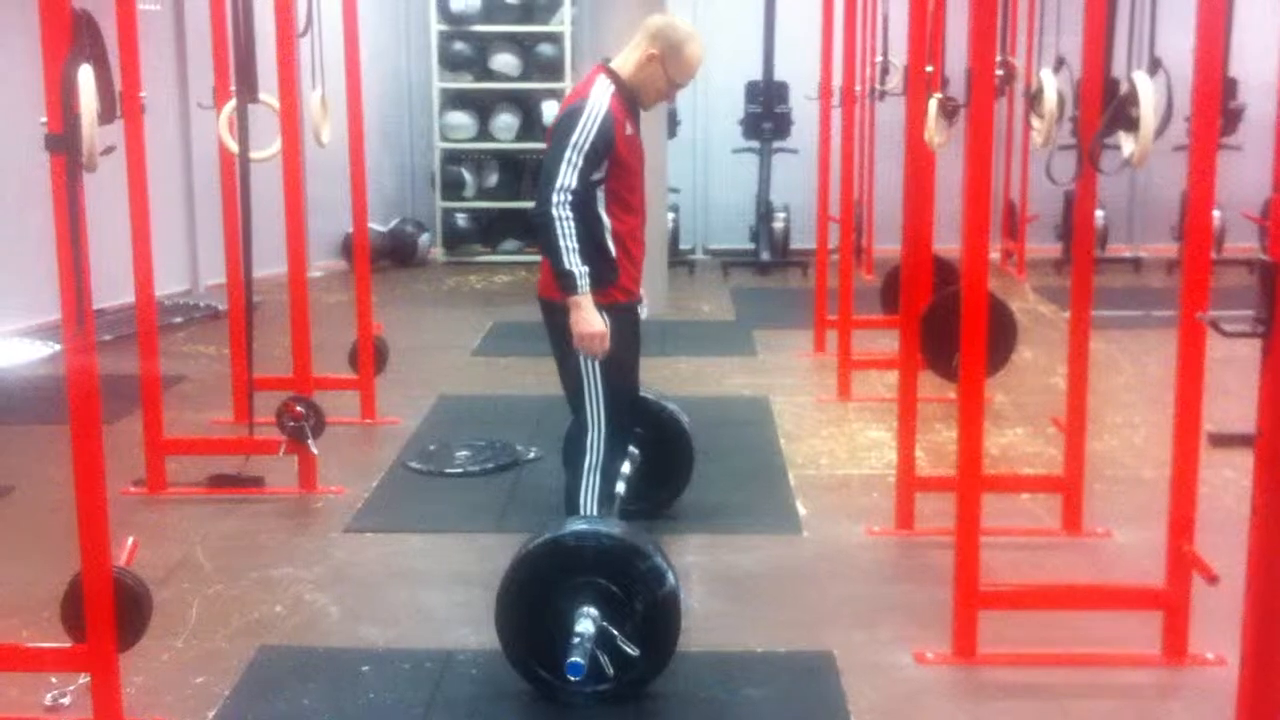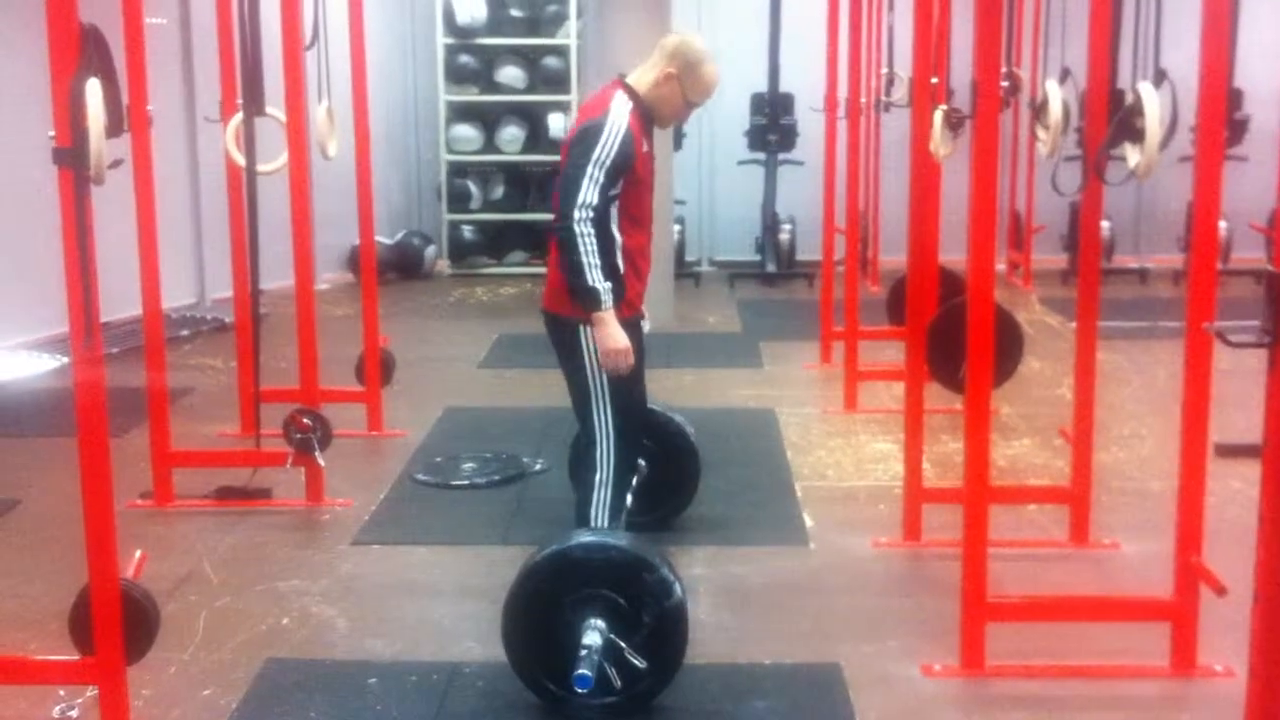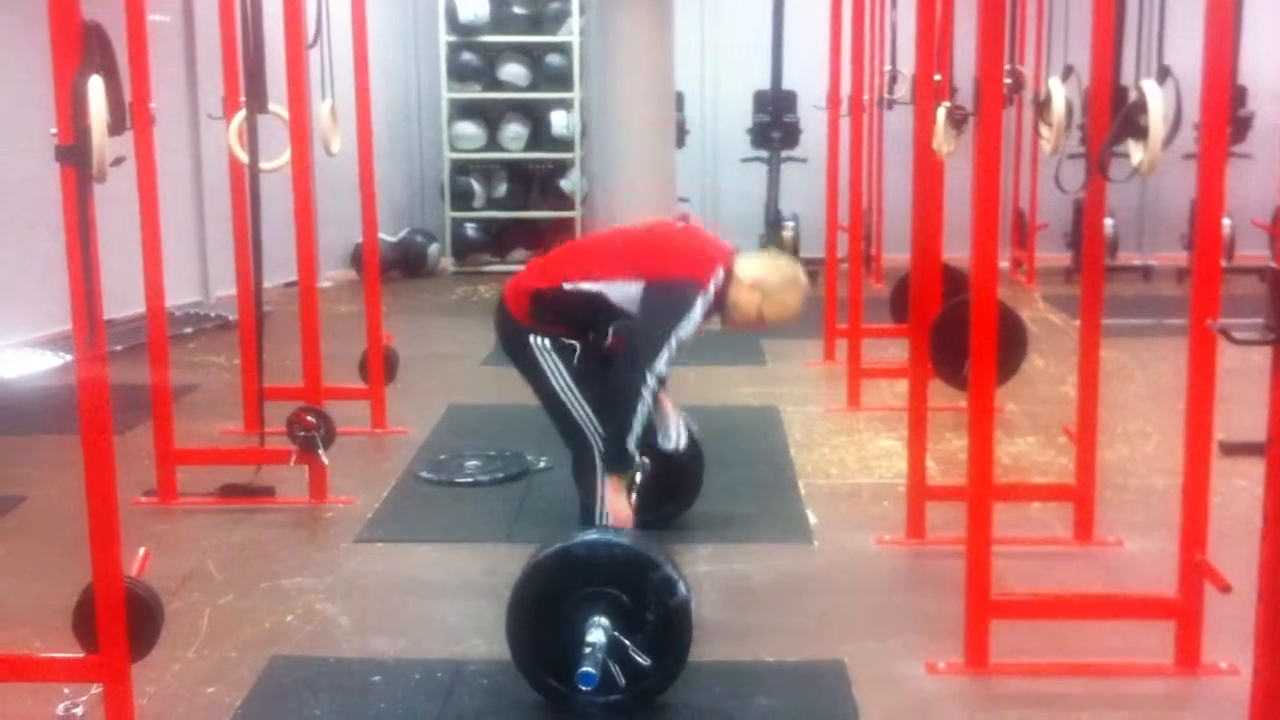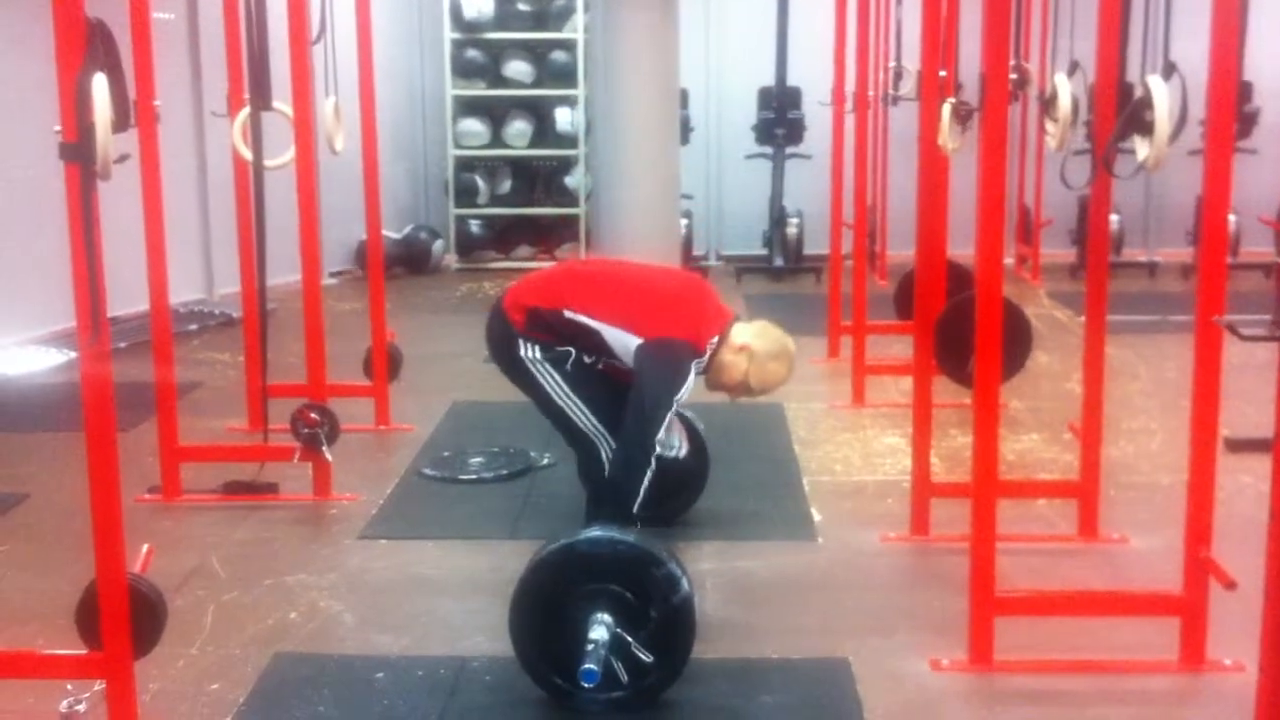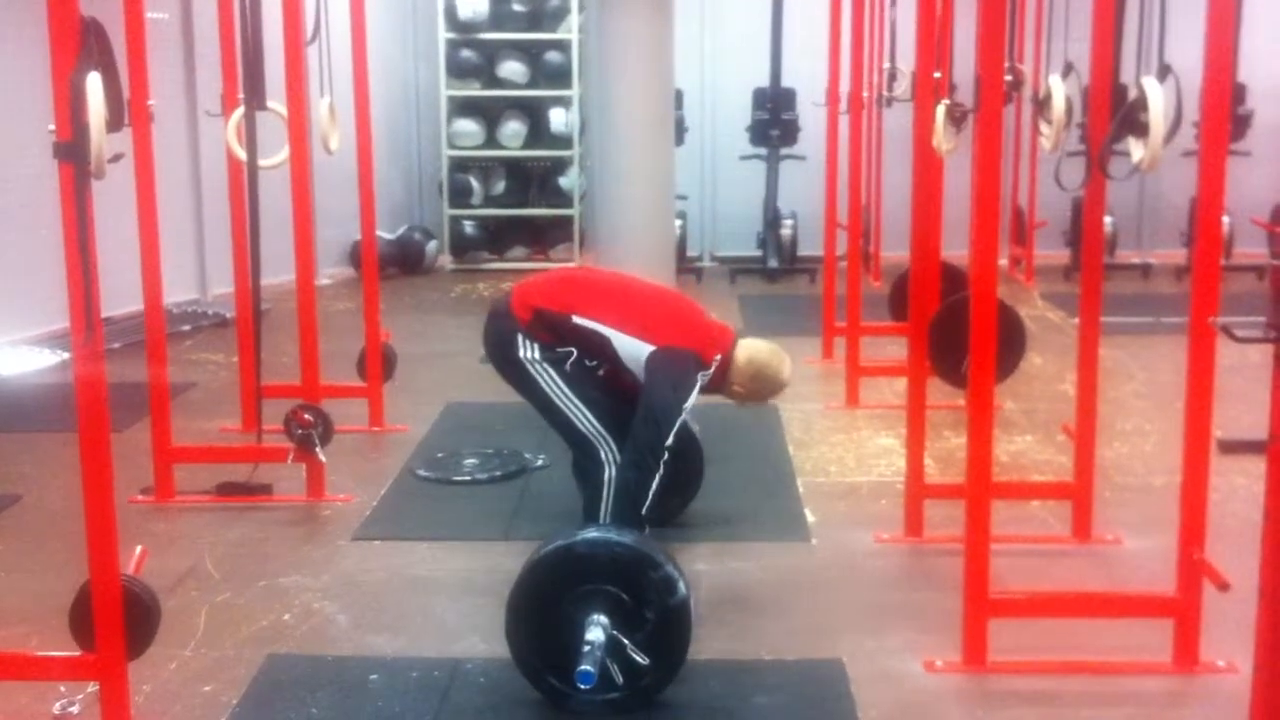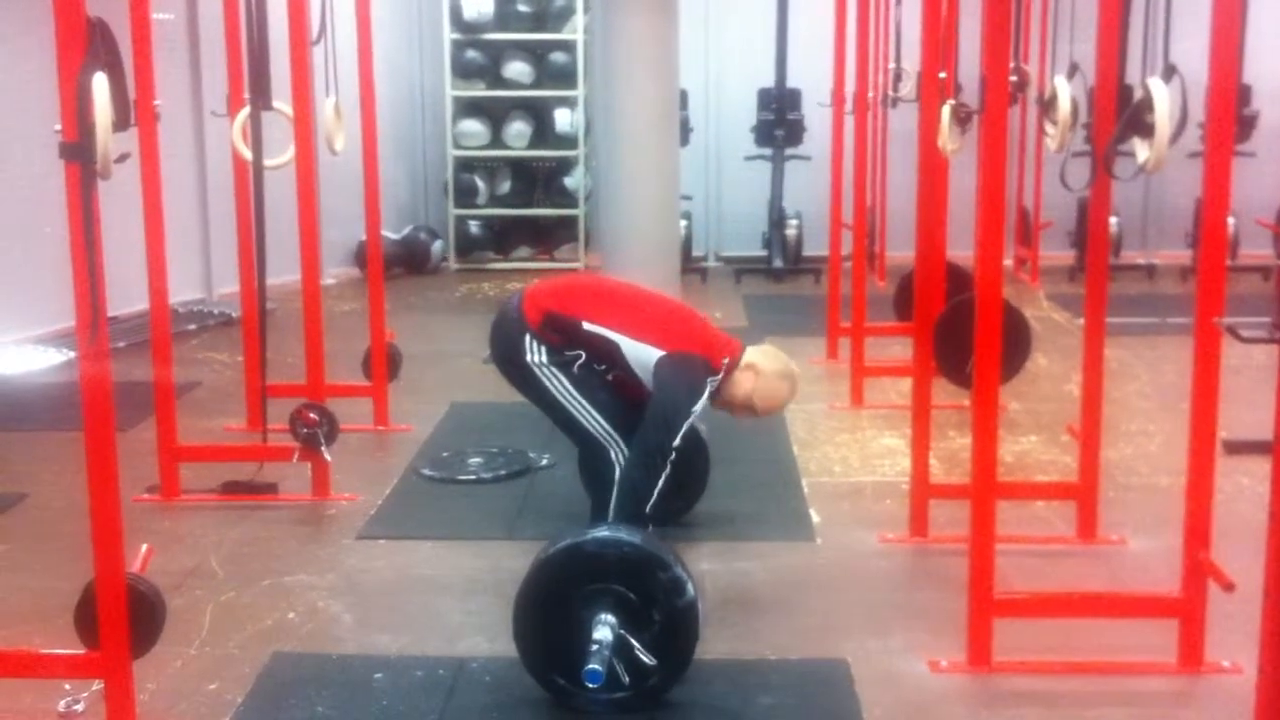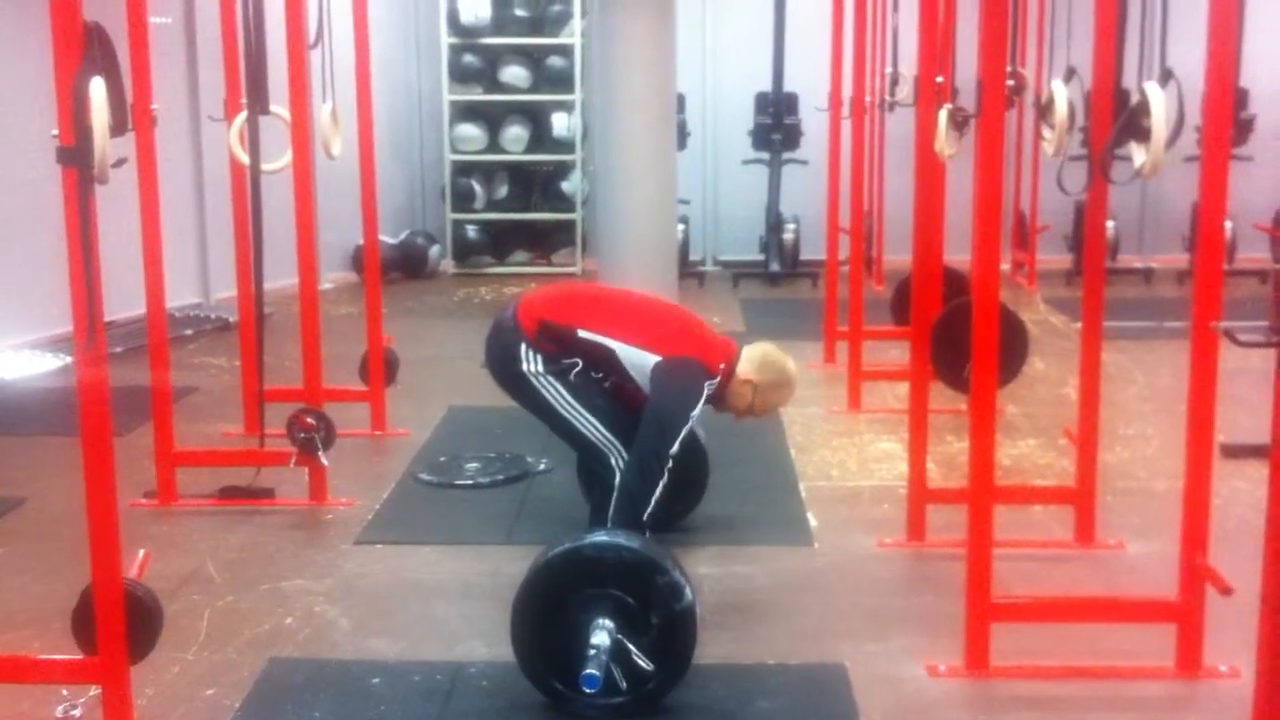
dt=0.7s
person 1, frame 1
left shoulder: (620, 104)
right shoulder: (593, 110)
right elbow: (554, 207)
right wrist: (580, 301)
left hip: (614, 295)
right hip: (589, 304)
left knee: (619, 417)
right knee: (598, 427)
left ankle: (601, 524)
person 1, frame 2
left shoulder: (628, 117)
right shoulder: (612, 124)
right elbow: (576, 223)
right wrist: (603, 318)
left hip: (612, 307)
right hip: (588, 313)
left knee: (626, 427)
right knee: (607, 438)
left ankle: (610, 534)
person 1, frame 3
left shoulder: (705, 258)
right shoulder: (693, 287)
right elbow: (636, 371)
left wrist: (659, 394)
right wrist: (617, 480)
left hip: (563, 312)
right hip: (534, 321)
right knee: (600, 446)
person 1, frame 4
left shoulder: (705, 312)
right shoulder: (678, 353)
right elbow: (637, 448)
left wrist: (665, 416)
left hip: (550, 313)
right hip: (523, 328)
left knee: (627, 421)
right knee: (607, 449)
person 1, frame 5
left shoulder: (705, 339)
right shoulder: (685, 365)
right elbow: (645, 453)
left hip: (542, 312)
right hip: (522, 330)
left knee: (625, 427)
right knee: (608, 452)
person 1, frame 6
left shoulder: (710, 351)
right shoulder: (692, 373)
right elbow: (650, 457)
left hip: (551, 318)
right hip: (527, 334)
left knee: (632, 432)
right knee: (618, 452)
person 1, frame 7
left shoulder: (707, 354)
right shoulder: (691, 376)
right elbow: (648, 461)
left hip: (544, 327)
right hip: (523, 344)
left knee: (629, 435)
right knee: (618, 457)
